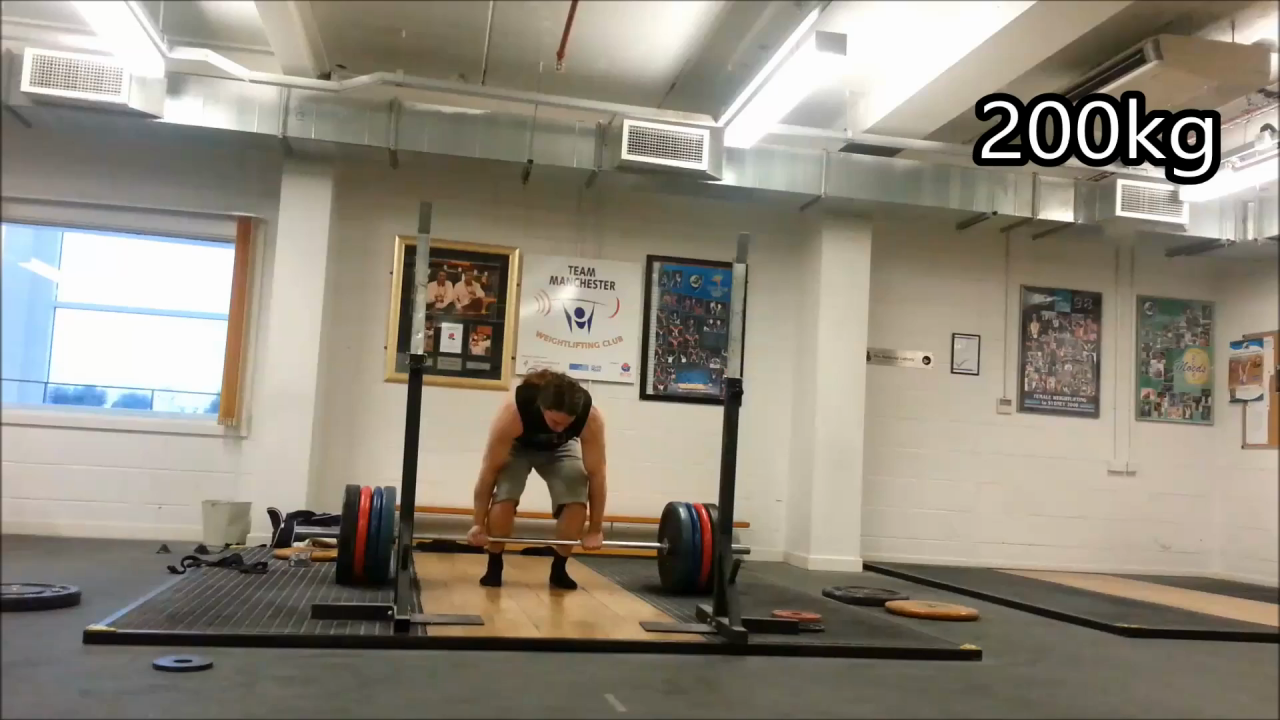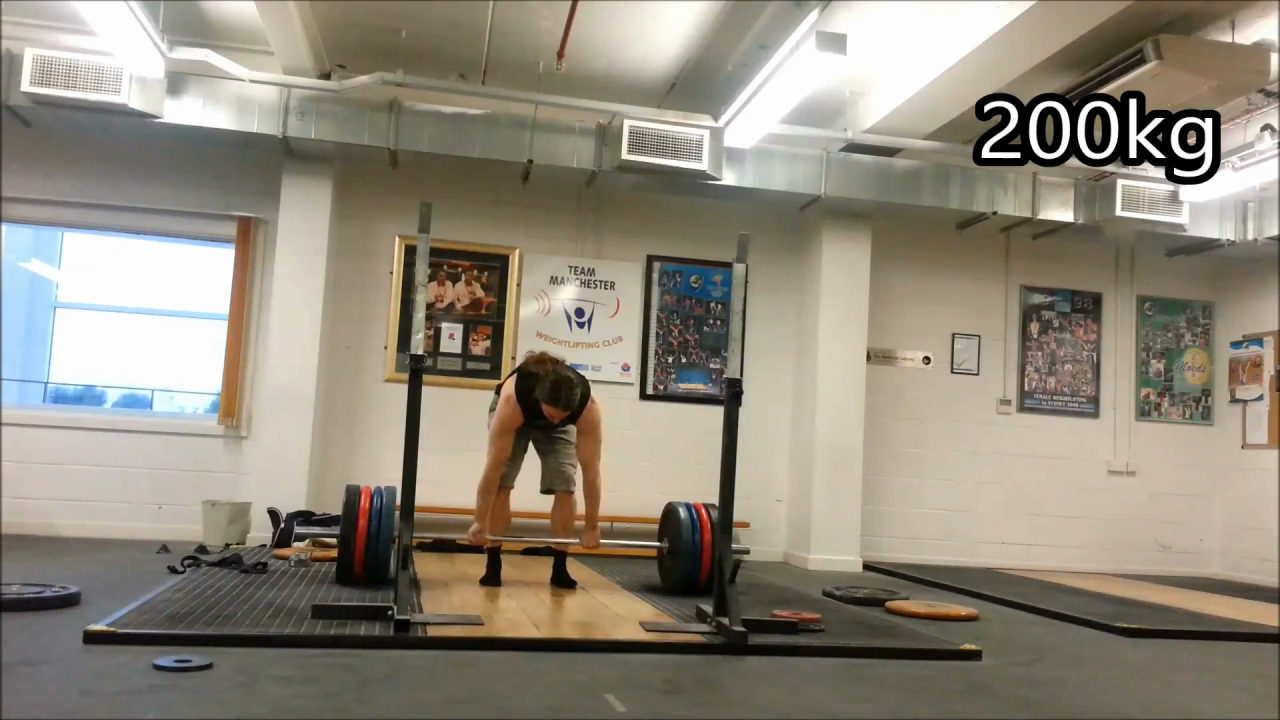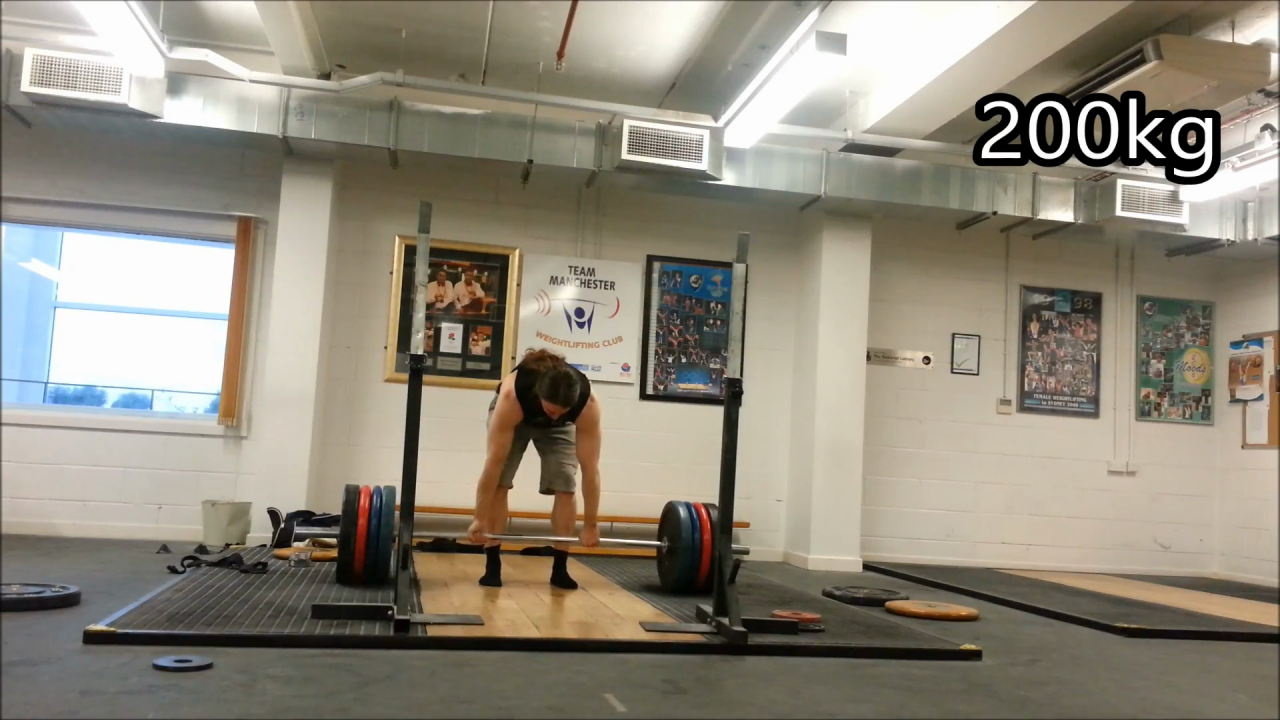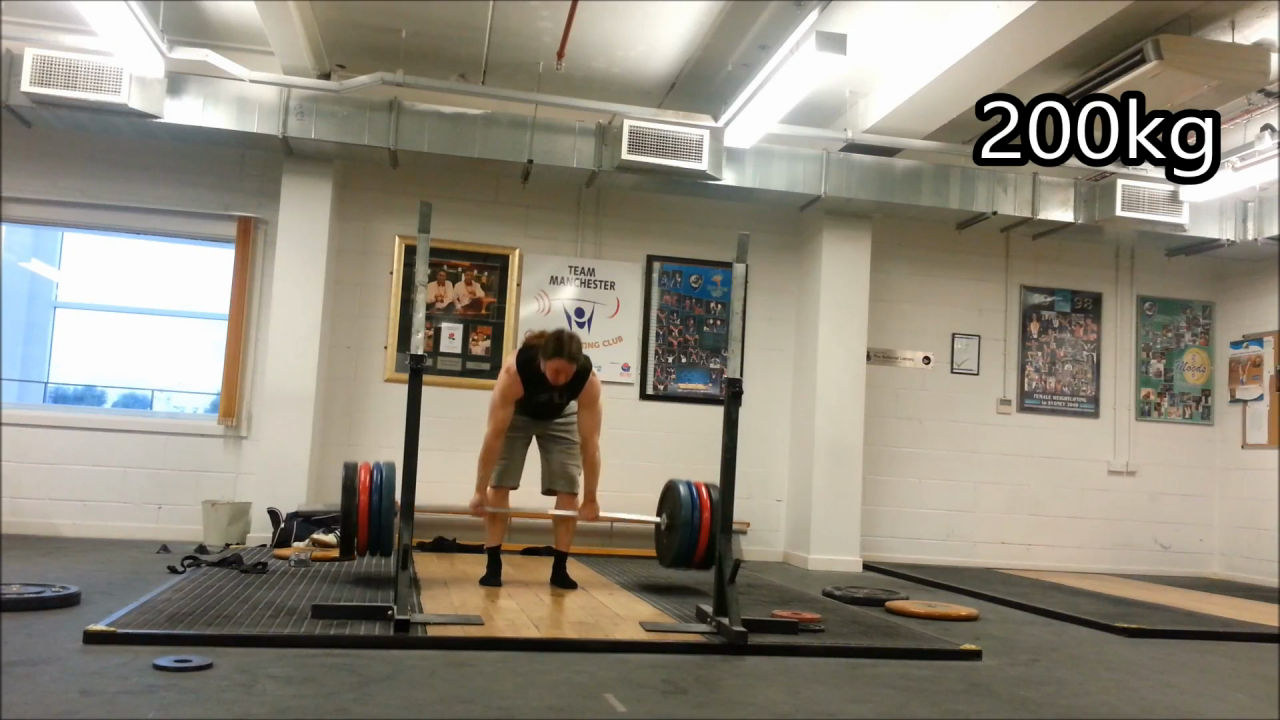
dt=0.5s
person 1, frame 1
left shoulder: (591, 418)
right shoulder: (513, 410)
left elbow: (597, 474)
right elbow: (489, 469)
left wrist: (595, 529)
right wrist: (478, 523)
left hip: (560, 449)
right hip: (516, 446)
left knee: (577, 500)
right knee: (504, 498)
left ankle: (559, 568)
right ankle: (494, 567)
person 1, frame 2
left shoulder: (589, 407)
right shoulder: (512, 399)
left elbow: (591, 470)
right elbow: (494, 465)
left wrist: (591, 527)
right wrist: (479, 521)
left hip: (559, 430)
right hip: (515, 419)
left knee: (565, 486)
right knee: (501, 483)
left ankle: (559, 567)
right ankle: (493, 565)
person 1, frame 3
left shoulder: (588, 405)
right shoulder: (512, 395)
left elbow: (590, 468)
right elbow: (494, 462)
left wrist: (591, 524)
right wrist: (480, 519)
left hip: (559, 428)
right hip: (515, 417)
left knee: (566, 485)
right knee: (499, 482)
left ankle: (560, 568)
right ankle: (492, 565)
person 1, frame 4
left shoulder: (589, 380)
right shoulder: (514, 371)
left elbow: (590, 443)
right elbow: (494, 434)
left wrist: (590, 500)
right wrist: (480, 492)
left hip: (561, 418)
right hip: (517, 414)
left knee: (568, 486)
right knee: (500, 482)
left ankle: (559, 569)
right ankle: (493, 566)
